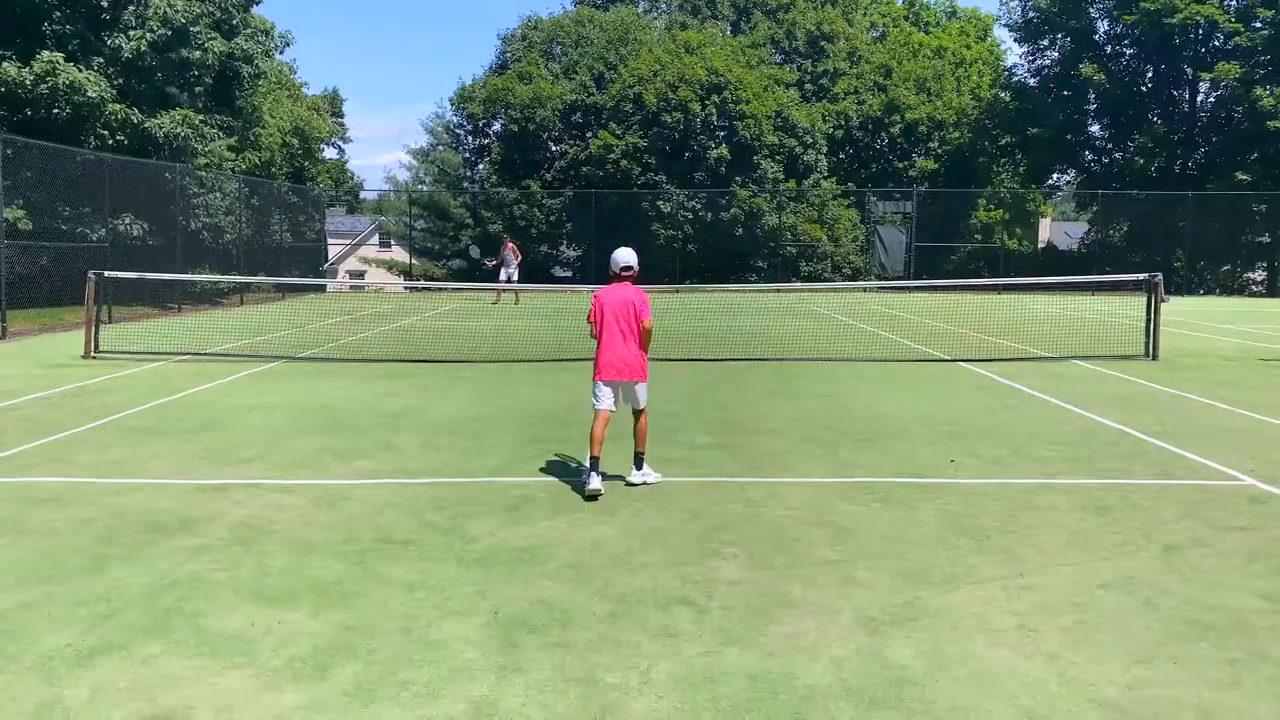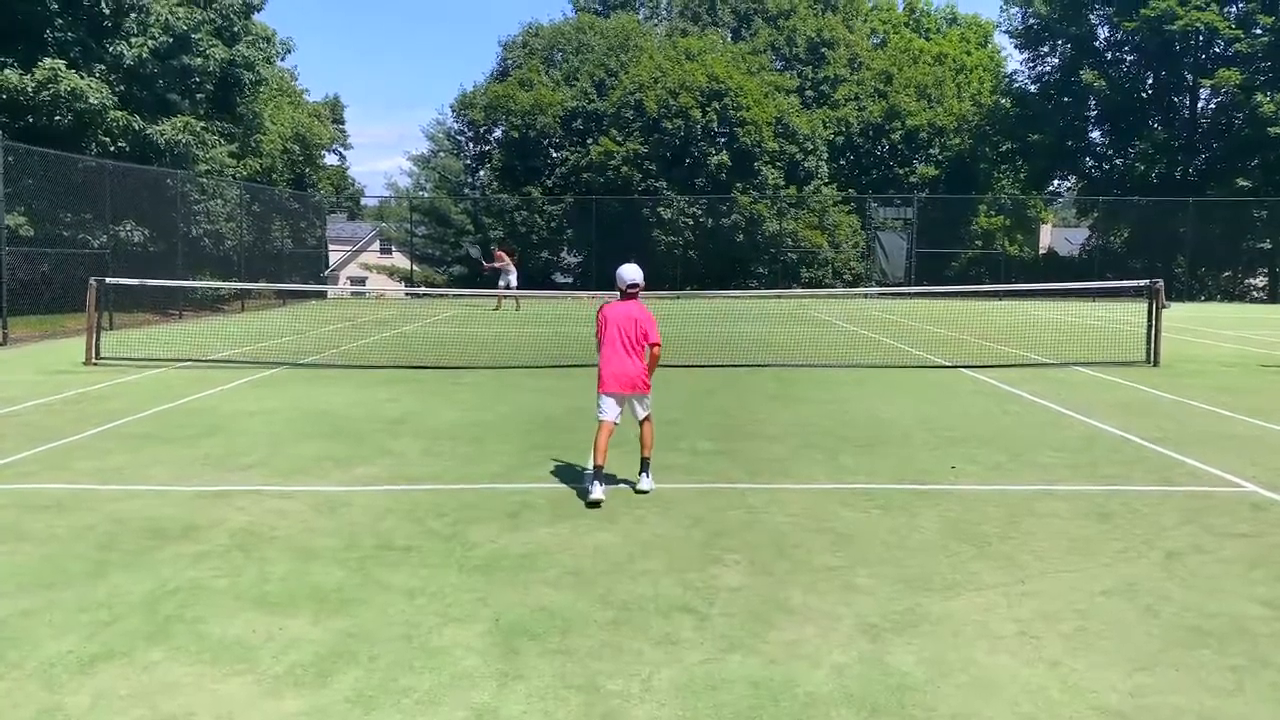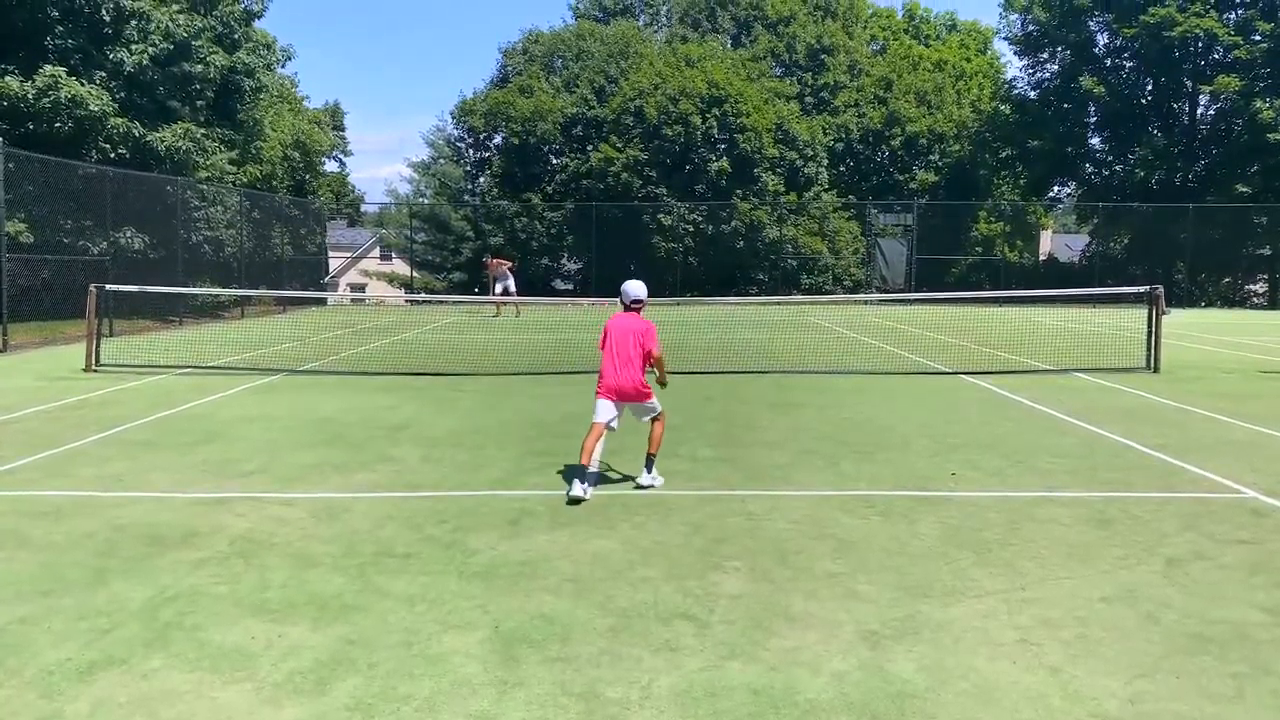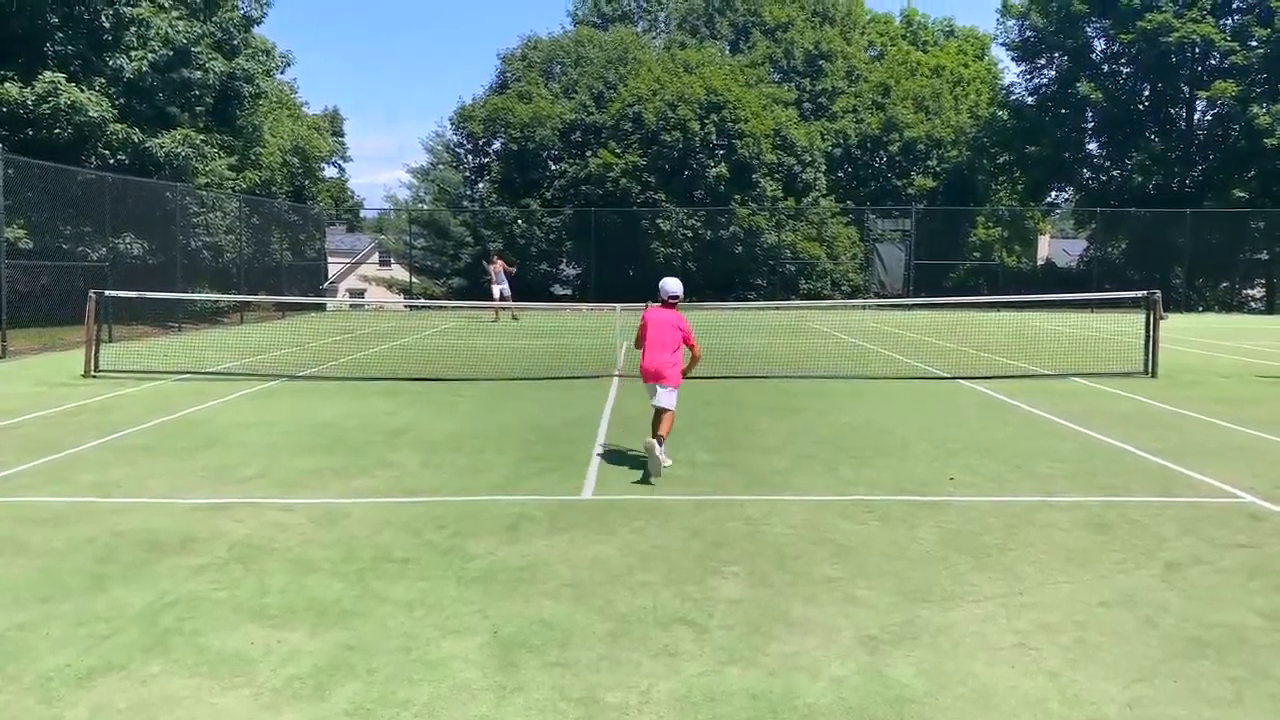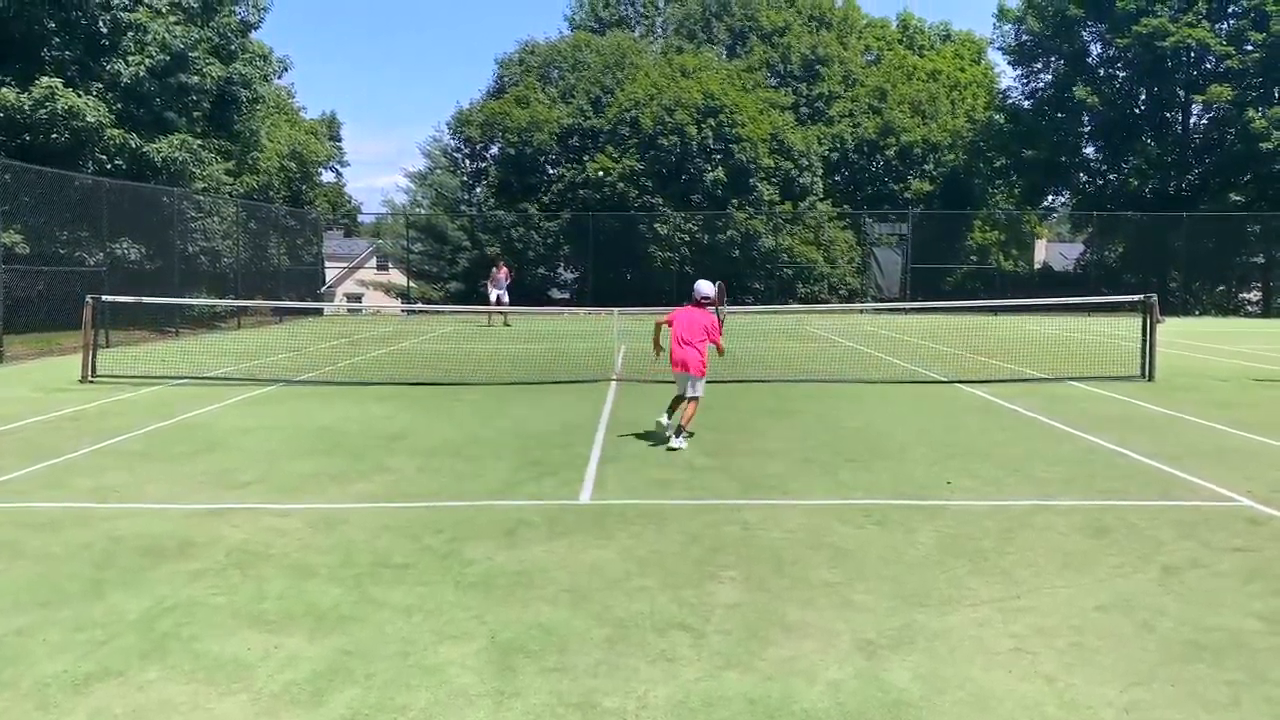
dt=0.4s
person 1, frame 1
left shoulder: (600, 295)
right shoulder: (638, 298)
left elbow: (594, 333)
right elbow: (646, 326)
right wrist: (641, 356)
left hip: (604, 368)
right hip: (632, 365)
left knee: (602, 415)
right knee: (640, 412)
left ankle: (594, 475)
right ankle: (639, 469)
person 1, frame 2
left shoulder: (606, 311)
right shoulder: (644, 313)
left elbow: (600, 347)
right elbow: (655, 351)
right wrist: (648, 373)
left hip: (609, 377)
right hip: (636, 377)
left knee: (605, 427)
right knee: (645, 421)
left ankle: (596, 483)
right ankle: (645, 475)
person 1, frame 3
left shoulder: (611, 323)
right shoulder: (646, 326)
right elbow: (656, 355)
right wrist: (662, 375)
left hip: (608, 385)
right hip: (635, 385)
left knee: (596, 429)
right knee: (658, 417)
left ankle: (580, 481)
right ankle: (648, 472)
person 1, frame 4
left shoulder: (648, 313)
right shoulder: (681, 321)
left elbow: (637, 345)
right elbow: (696, 353)
right wrist: (688, 369)
left hip: (648, 369)
right hip: (669, 370)
left knee: (660, 408)
right knee: (667, 413)
left ankle: (657, 451)
right ankle: (657, 442)
person 1, frame 5
left shoulder: (681, 311)
right shoulder: (711, 319)
left elbow: (659, 323)
right elbow: (720, 348)
left wrist: (656, 343)
right wrist: (721, 352)
left hip: (678, 361)
right hip: (696, 364)
left knee: (682, 395)
right knee: (693, 401)
left ankle: (666, 417)
right ankle: (677, 437)
